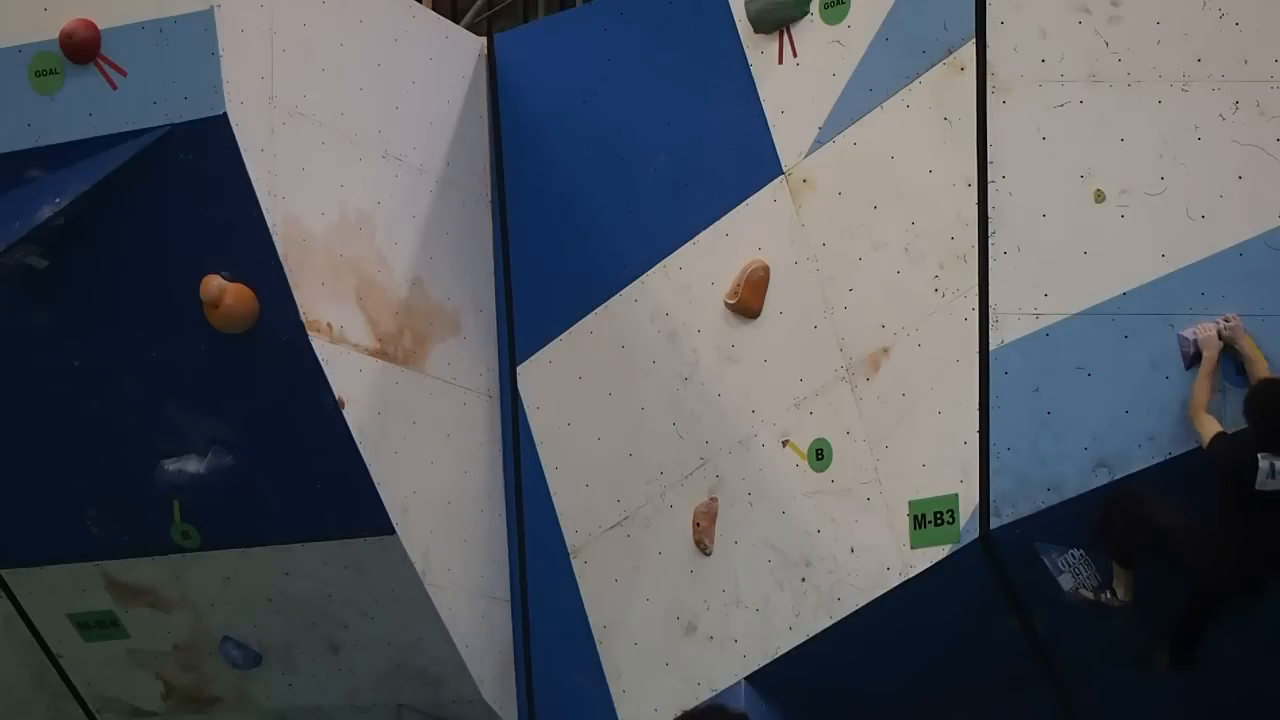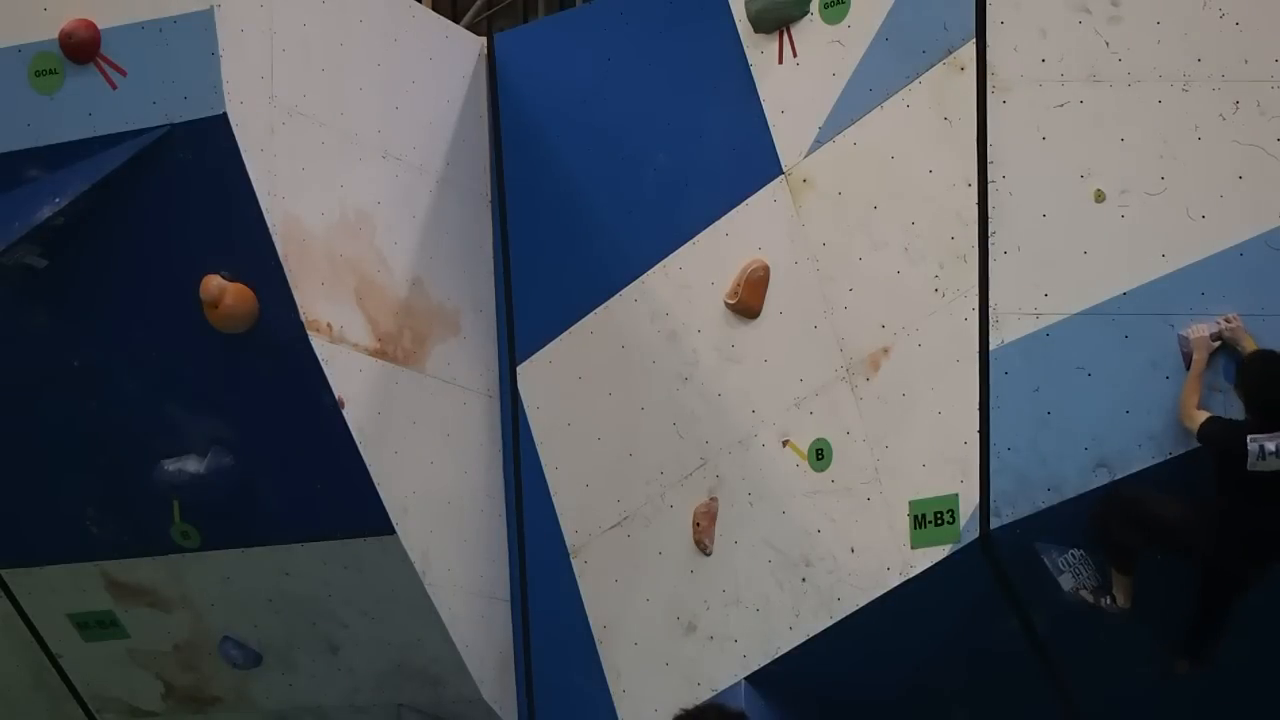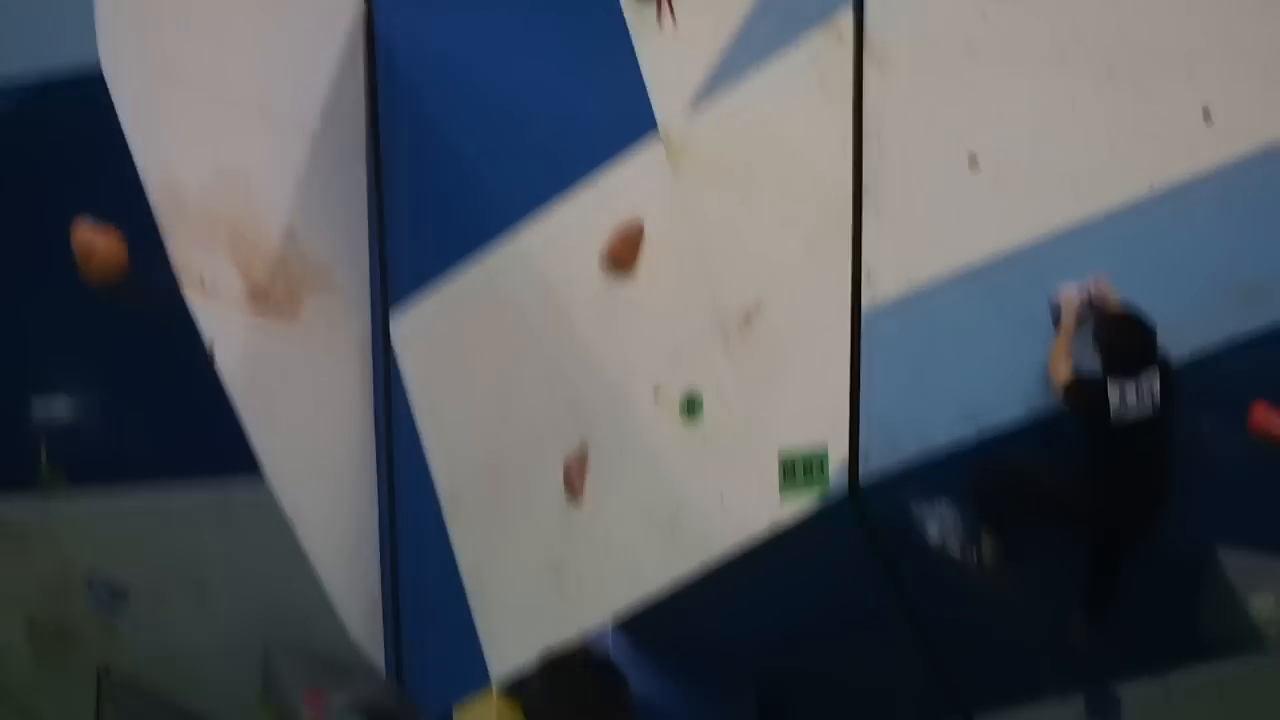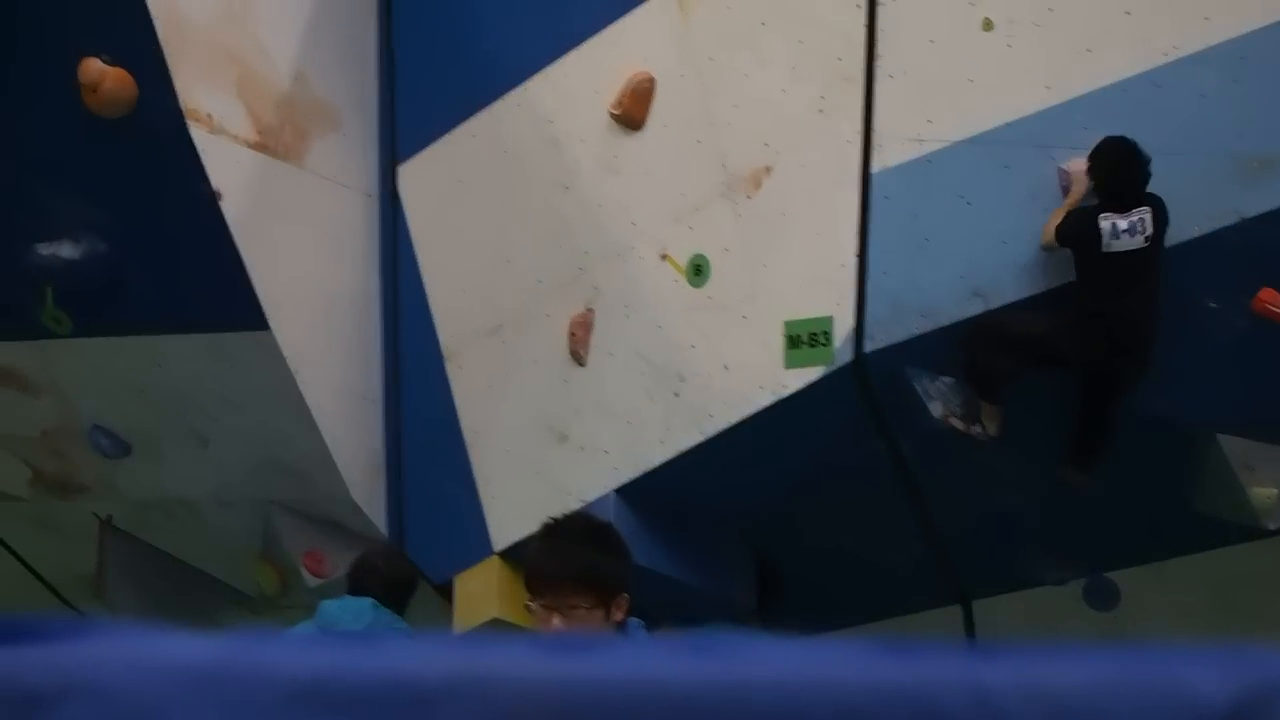
dt=0.4s
person 1, frame 1
left shoulder: (1236, 455)
left elbow: (1197, 411)
left wrist: (1210, 353)
right wrist: (1242, 342)
left hip: (1216, 561)
left knee: (1127, 504)
right knee: (1205, 601)
left ankle: (1121, 591)
right ankle: (1177, 656)
person 1, frame 2
left shoulder: (1229, 437)
left elbow: (1188, 411)
left wrist: (1200, 356)
right wrist: (1244, 342)
left hip: (1217, 537)
left knee: (1118, 508)
right knee: (1217, 596)
left ankle: (1121, 596)
right ankle: (1190, 658)
person 1, frame 3
left shoulder: (1094, 391)
right shoulder: (1161, 375)
left elbow: (1058, 372)
right elbow: (1136, 338)
left wrist: (1070, 320)
right wrist: (1115, 309)
left hip: (1100, 497)
right hip: (1145, 502)
left knee: (1000, 487)
right knee: (1109, 555)
left ankle: (990, 553)
right ankle: (1091, 619)
person 1, frame 4
left shoulder: (1087, 223)
right shoulder: (1156, 210)
left elbow: (1048, 237)
left wrist: (1075, 193)
right wrist: (1122, 167)
left hip: (1085, 336)
right hip: (1135, 345)
left knee: (987, 334)
right knee: (1099, 403)
left ankle: (988, 423)
right ankle: (1080, 468)
